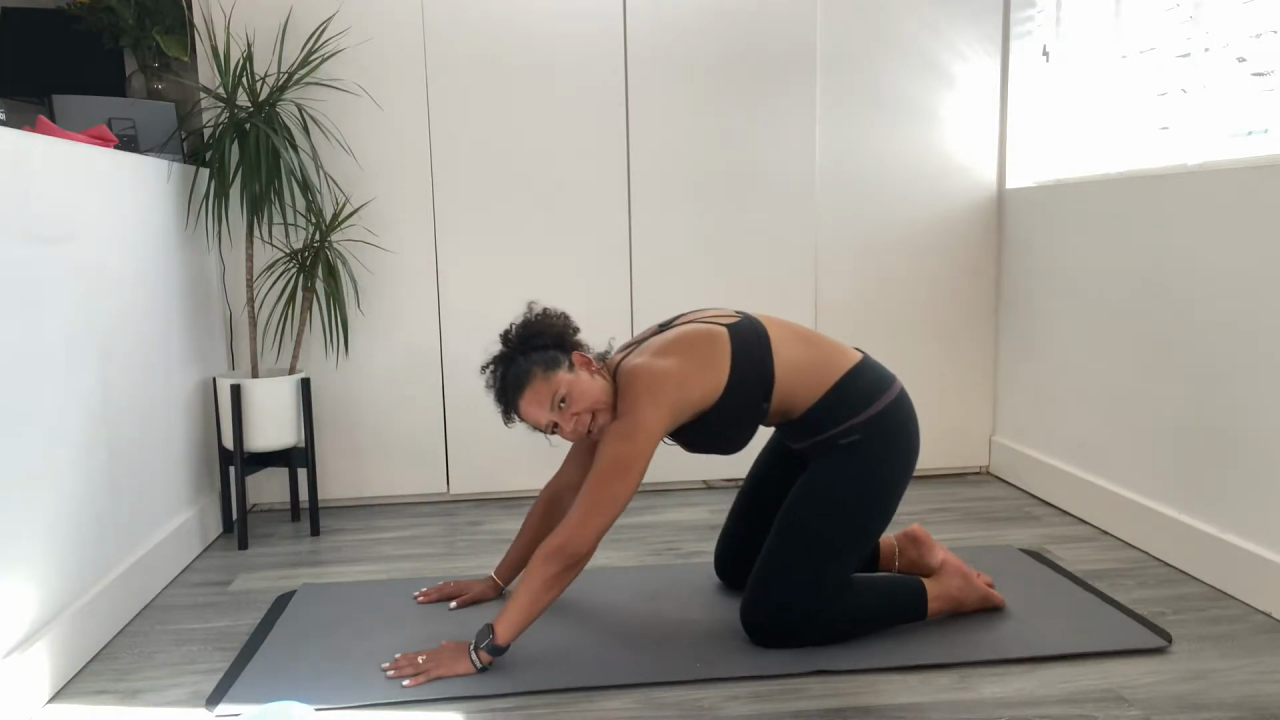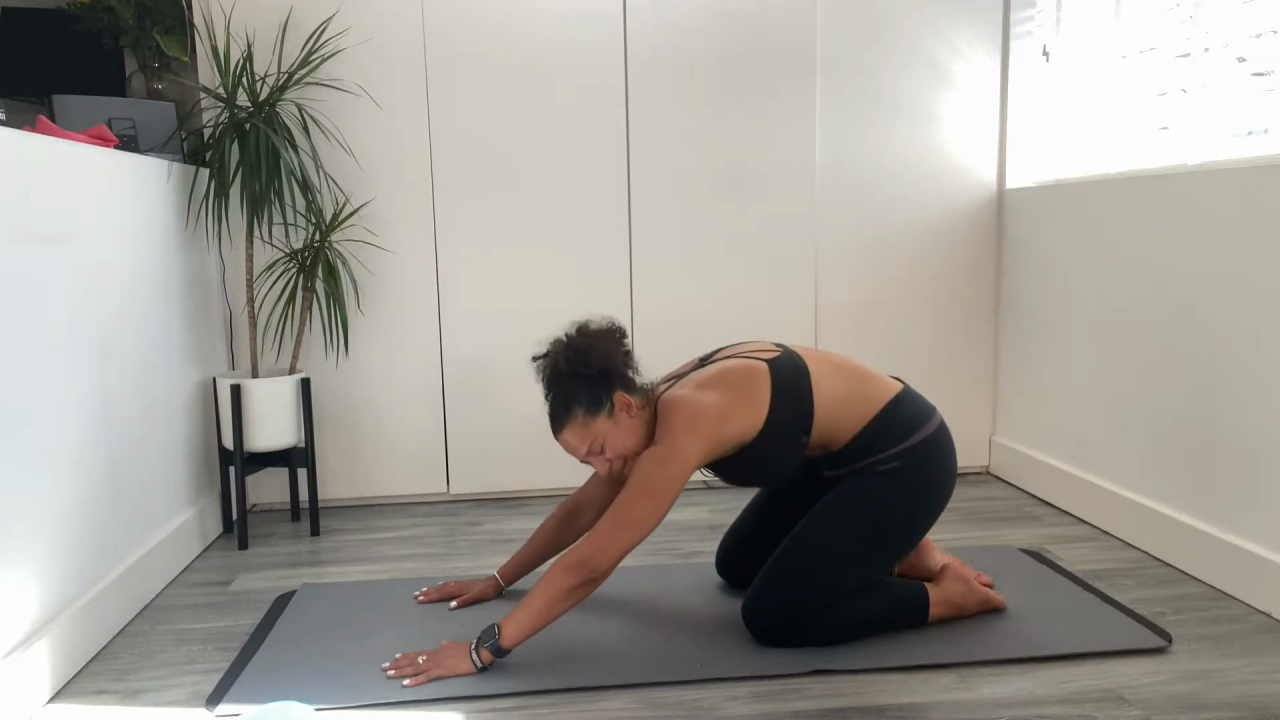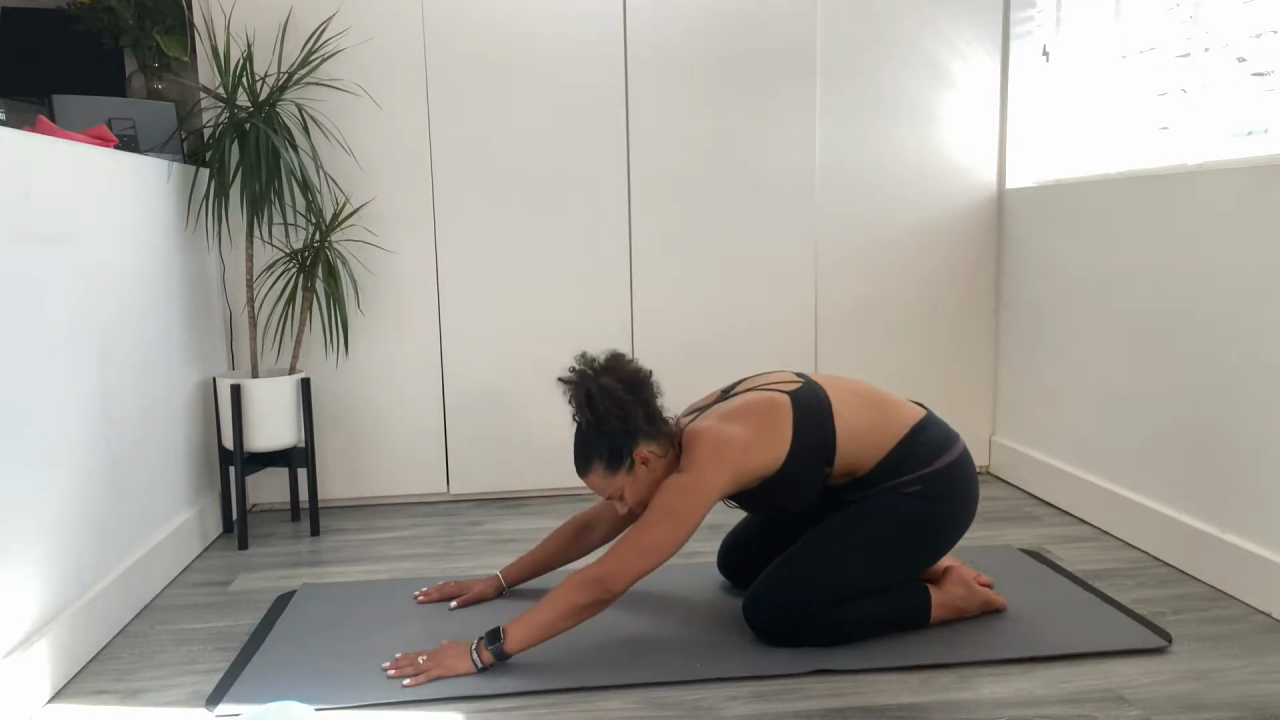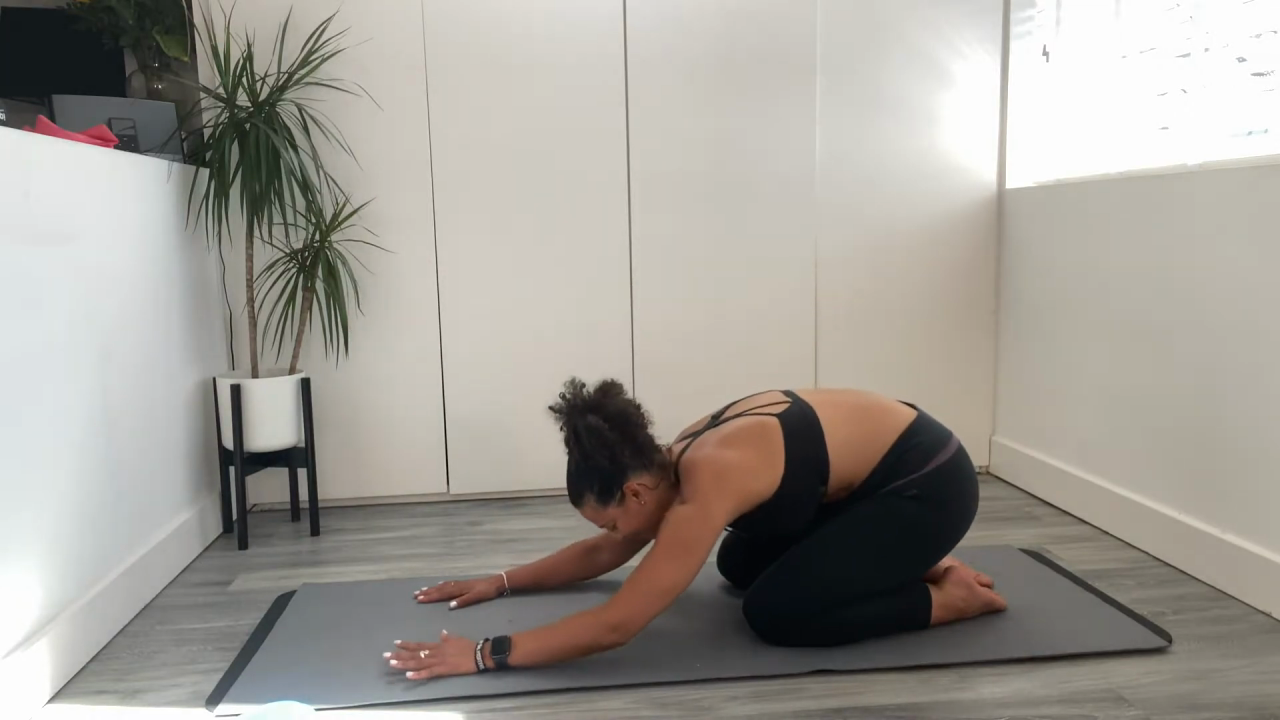
dt=0.5s
person 1, frame 1
left shoulder: (646, 391)
right shoulder: (617, 380)
left elbow: (571, 547)
right elbow: (561, 493)
left wrist: (483, 648)
right wrist: (497, 581)
left hip: (870, 430)
right hip: (814, 428)
left knee: (773, 617)
right knee: (736, 568)
left ankle: (946, 589)
right ankle: (900, 550)
person 1, frame 2
left shoulder: (685, 423)
right shoulder: (653, 407)
left elbow: (590, 563)
right elbow: (582, 509)
left wrist: (483, 649)
right wrist: (498, 580)
left hip: (908, 458)
right hip: (846, 451)
left knee: (774, 616)
right knee: (737, 566)
left ankle: (947, 594)
right ankle: (900, 553)
person 1, frame 3
left shoulder: (706, 459)
right shoulder: (681, 436)
left elbow: (602, 585)
right elbow: (594, 525)
left wrist: (484, 650)
right wrist: (500, 580)
left hip: (930, 482)
right hip: (868, 470)
left knee: (775, 612)
right knee: (740, 564)
left ankle: (945, 595)
right ankle: (905, 559)
person 1, frame 4
left shoulder: (704, 489)
right shoulder: (677, 461)
left elbow: (614, 626)
right elbow: (604, 554)
left wrist: (485, 654)
right wrist: (501, 582)
left hip: (930, 485)
right hip: (876, 471)
left knee: (775, 612)
right knee: (740, 565)
left ankle: (947, 598)
right ankle: (905, 558)
